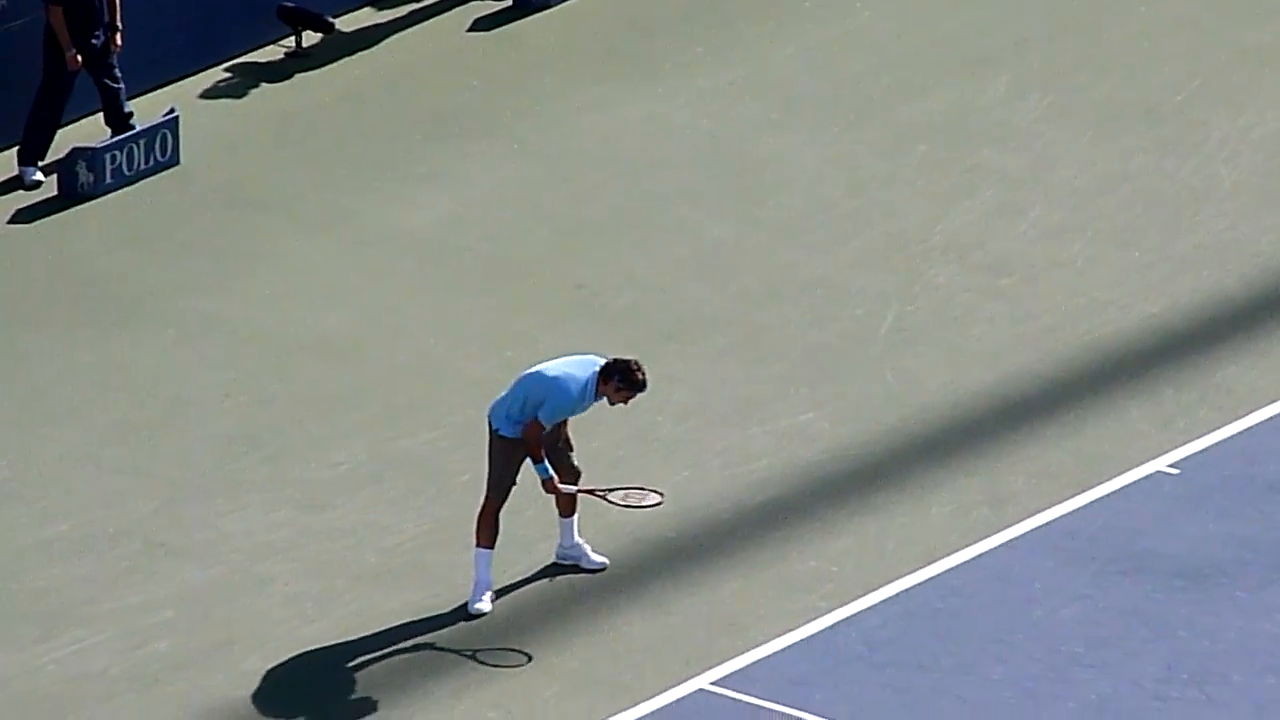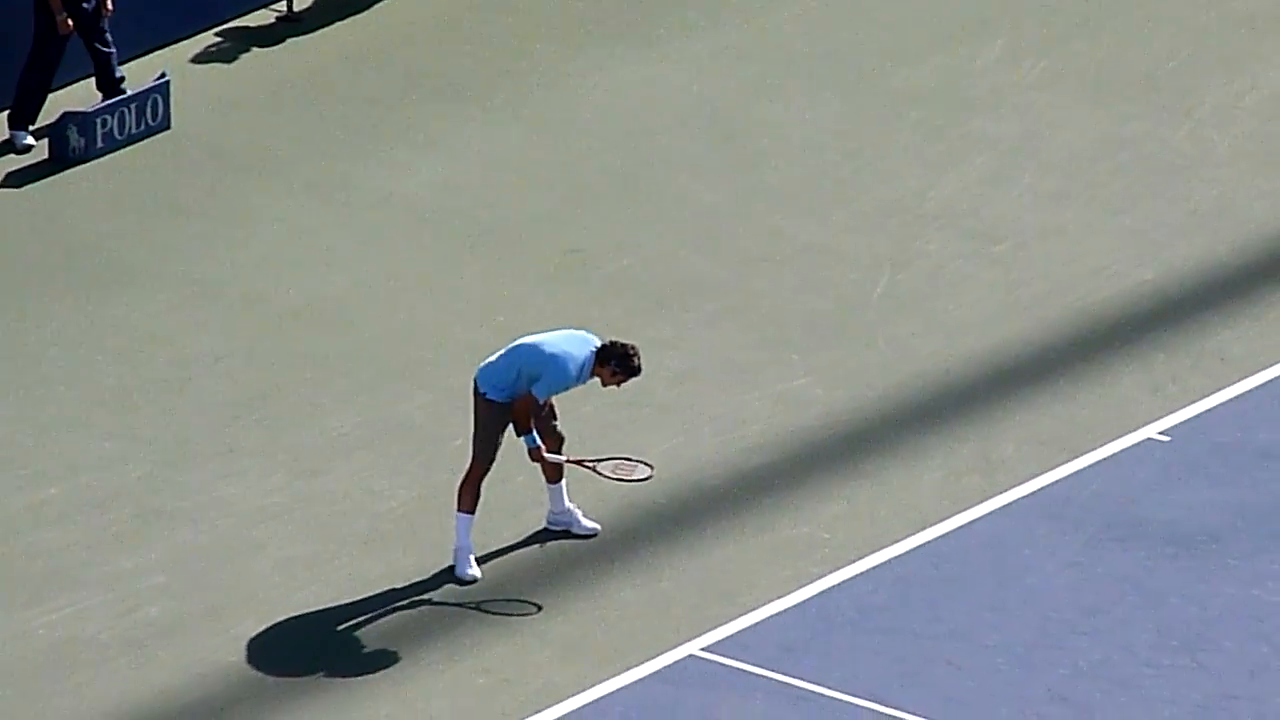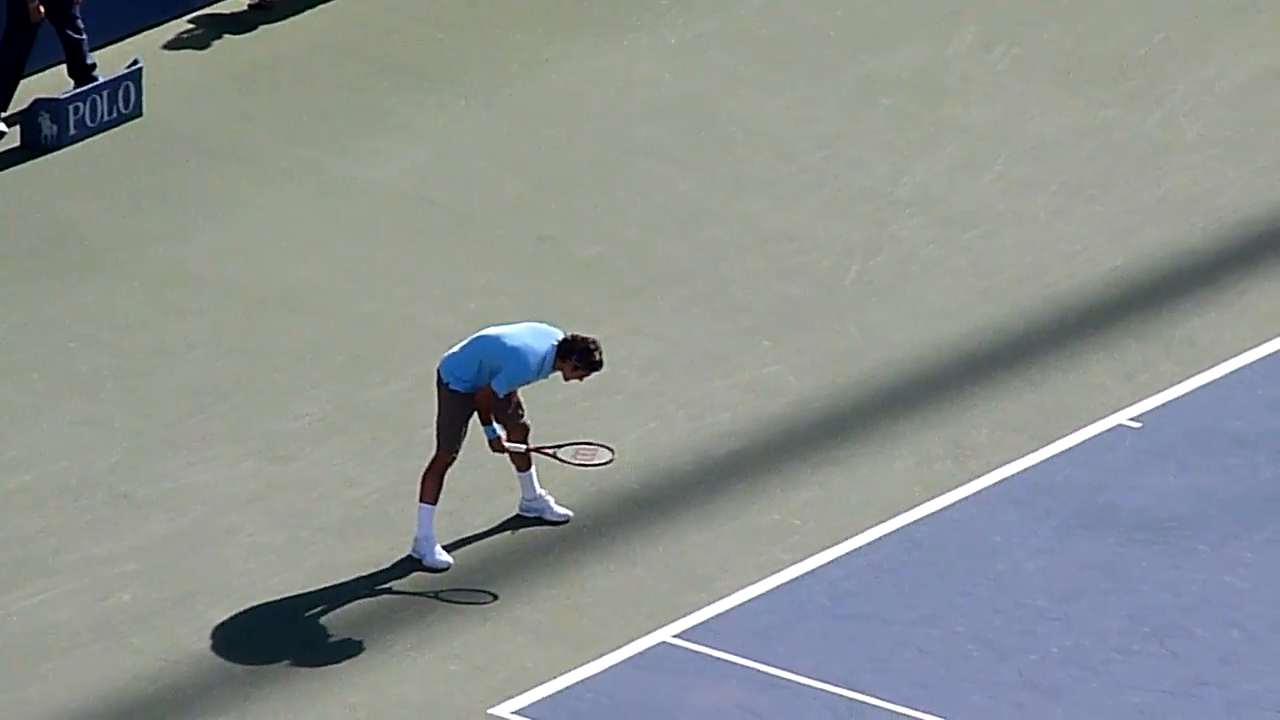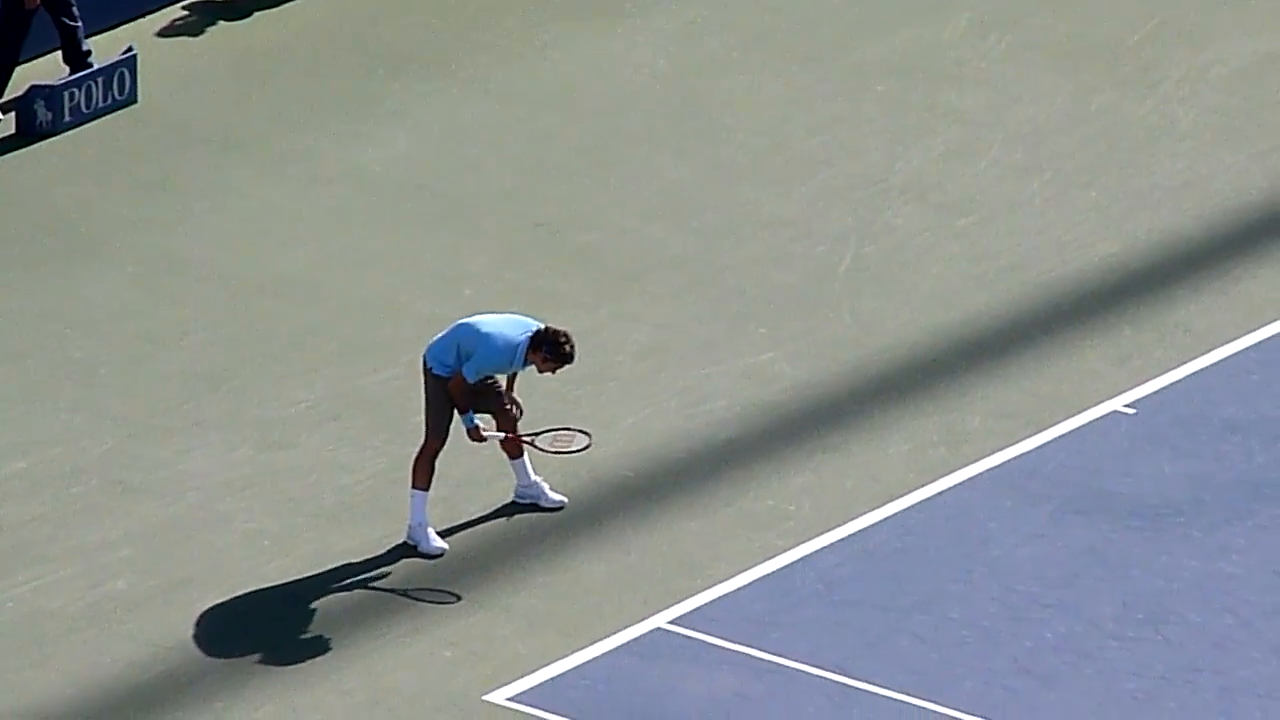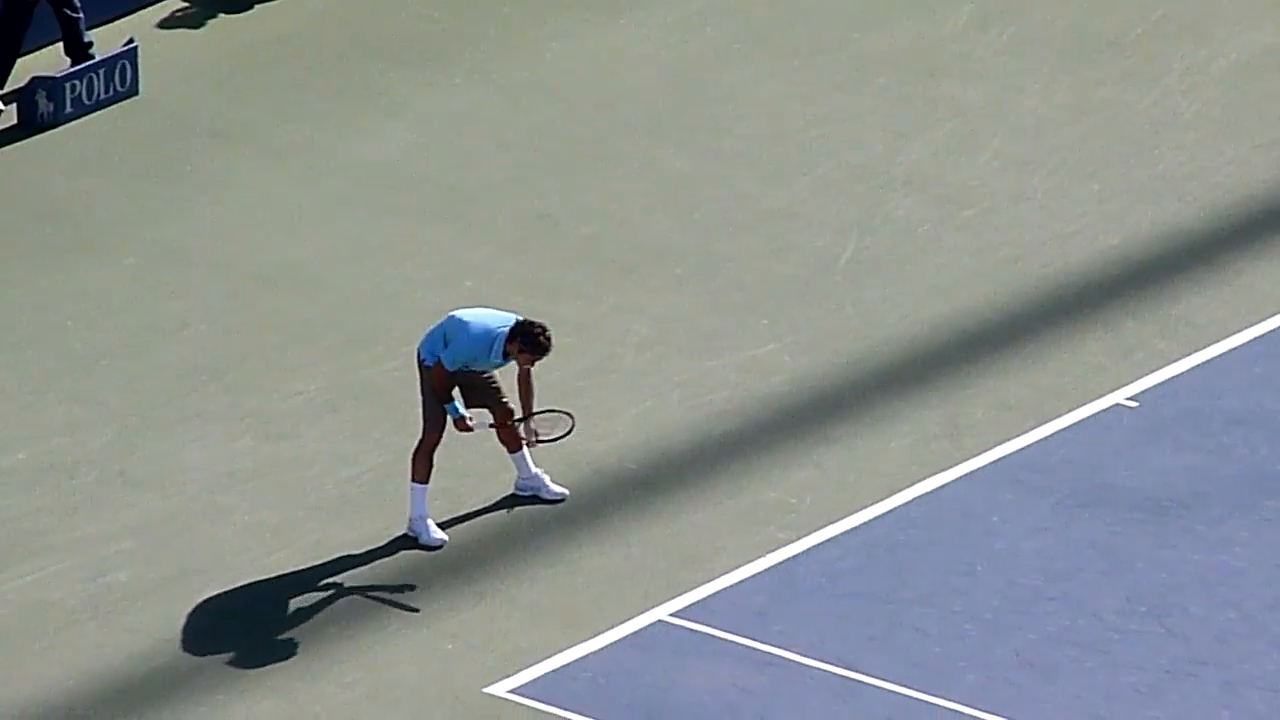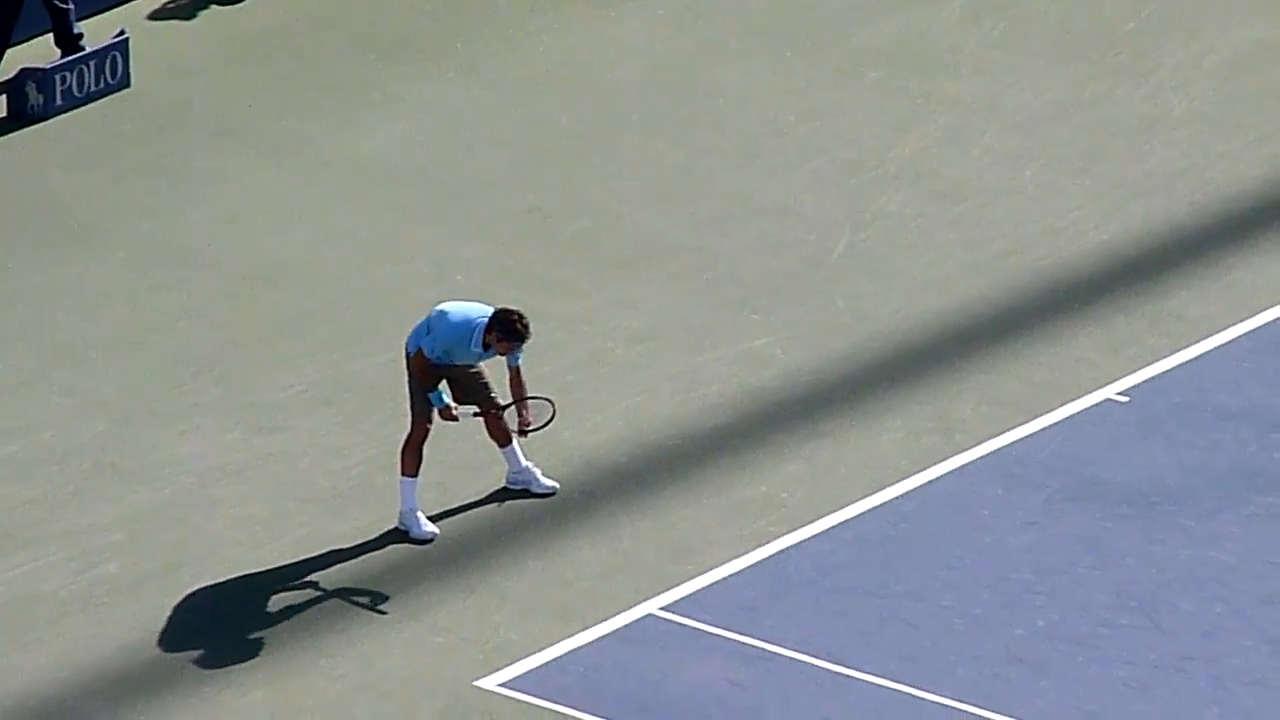
dt=0.2s
person 1, frame 1
left shoulder: (600, 367)
right shoulder: (569, 392)
right elbow: (531, 433)
left wrist: (563, 428)
right wrist: (544, 472)
left hip: (540, 420)
right hip: (509, 427)
left knee: (569, 475)
right knee: (495, 500)
left ankle: (569, 546)
right ankle: (482, 585)
person 1, frame 2
left shoulder: (594, 346)
right shoulder: (566, 371)
right elbow: (522, 406)
left wrist: (546, 399)
right wrist: (531, 442)
left hip: (523, 385)
right hip: (494, 389)
left knee: (554, 440)
right knee: (481, 465)
left ankle: (560, 512)
right ankle: (462, 548)
person 1, frame 3
left shoulder: (559, 340)
right shoulder: (526, 365)
right elbow: (483, 399)
left wrist: (512, 391)
right wrist: (492, 433)
left hip: (489, 374)
right hip: (457, 379)
left knee: (519, 429)
right knee: (446, 455)
left ankle: (532, 499)
right ankle: (424, 539)
person 1, frame 4
left shoulder: (539, 336)
right shoulder: (496, 353)
right elbow: (456, 387)
left wrist: (509, 391)
right wrist: (469, 422)
left hip: (474, 363)
right hip: (443, 367)
left knee: (508, 419)
right knee: (435, 441)
left ankle: (527, 486)
right ankle: (418, 526)
person 1, frame 5
left shoulder: (524, 340)
right shoulder: (475, 341)
left elbow: (524, 378)
right elbow: (436, 374)
left wrist: (528, 418)
right wrist: (455, 411)
left hip: (474, 363)
right hip: (436, 361)
left knee: (506, 414)
right knee: (433, 433)
left ankle: (528, 478)
right ankle: (418, 518)
person 1, frame 6
left shoulder: (509, 335)
right shoulder: (454, 330)
left elbow: (515, 375)
right elbow: (417, 361)
left wrist: (523, 413)
right wrist: (438, 400)
left hip: (462, 359)
right hip: (425, 358)
left knee: (492, 410)
right knee: (421, 427)
left ankle: (519, 472)
right ankle: (408, 511)
